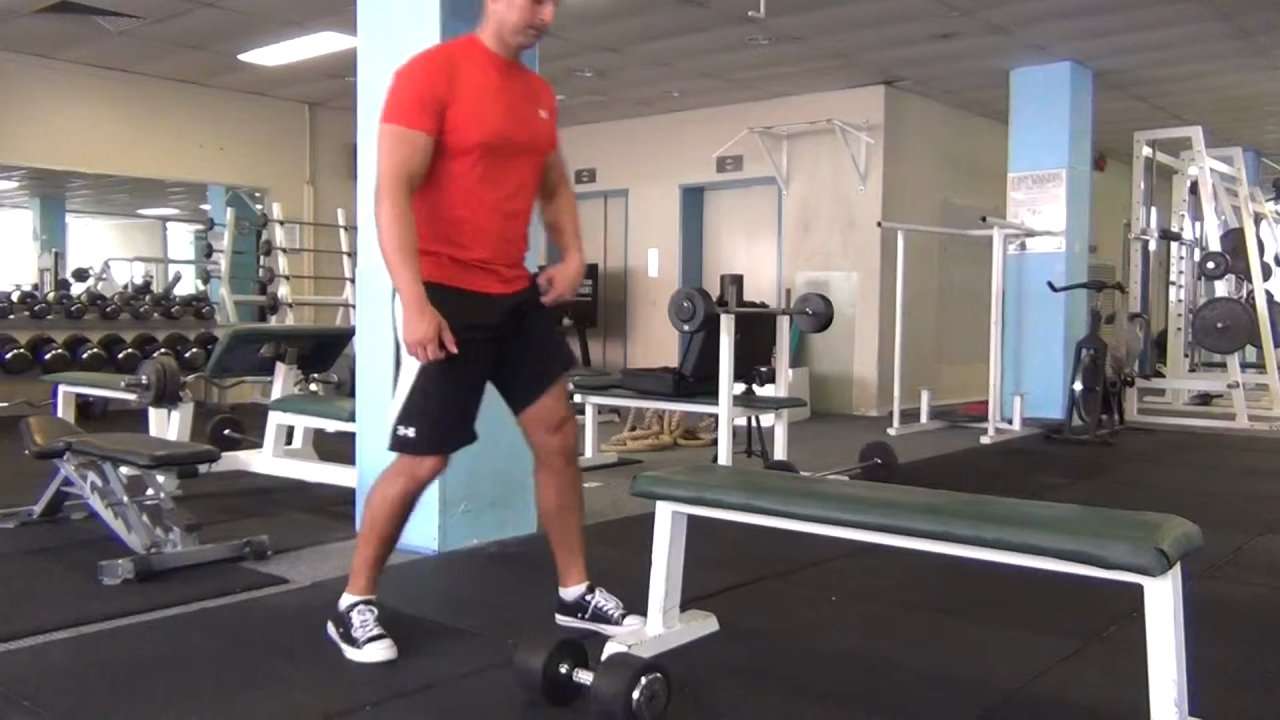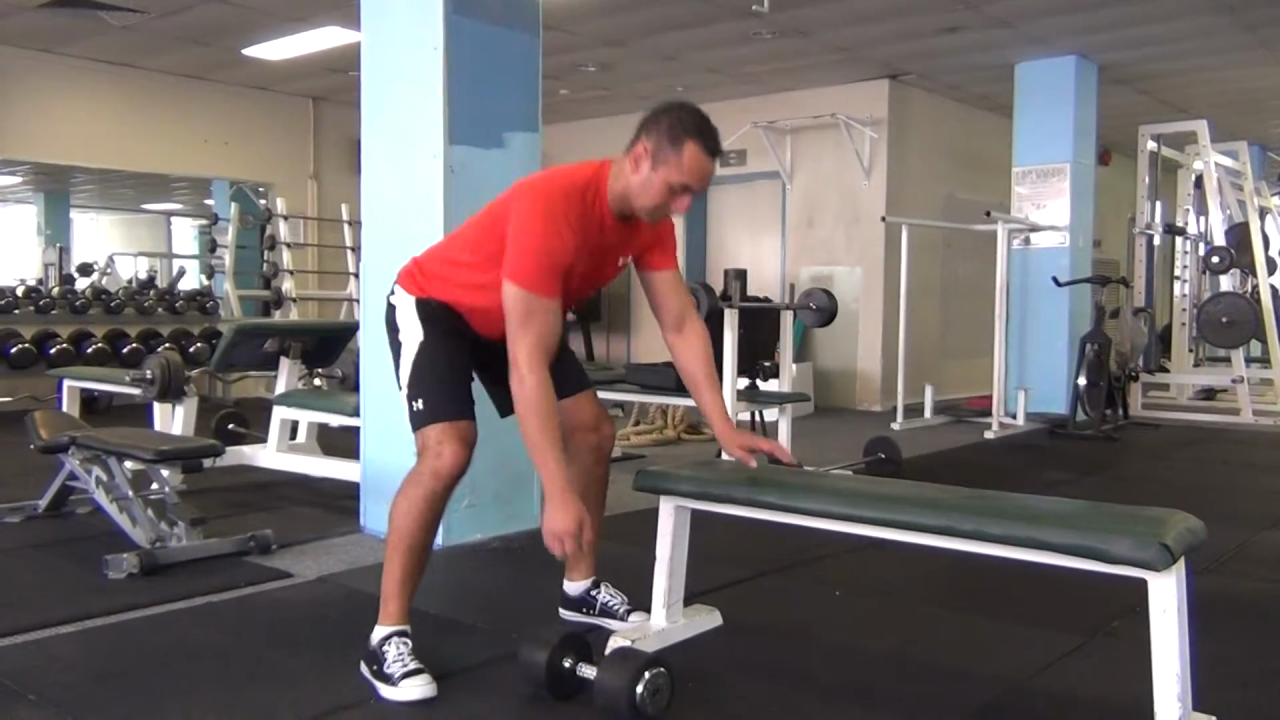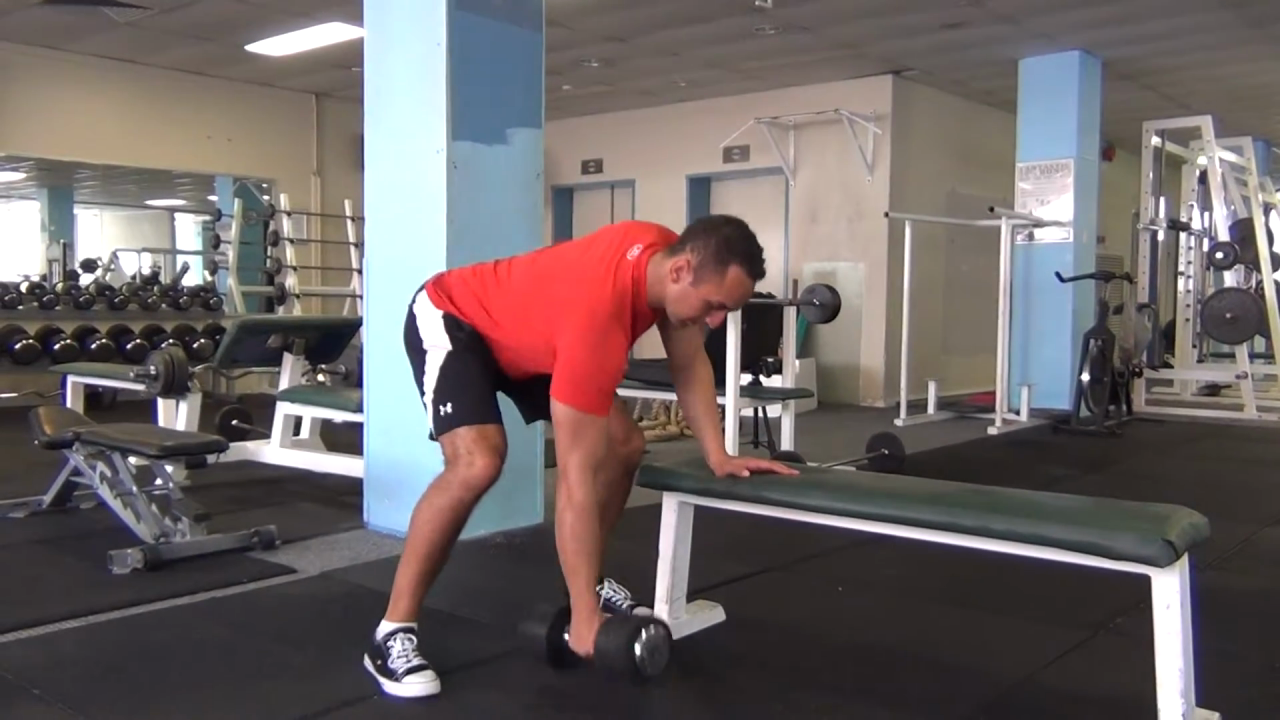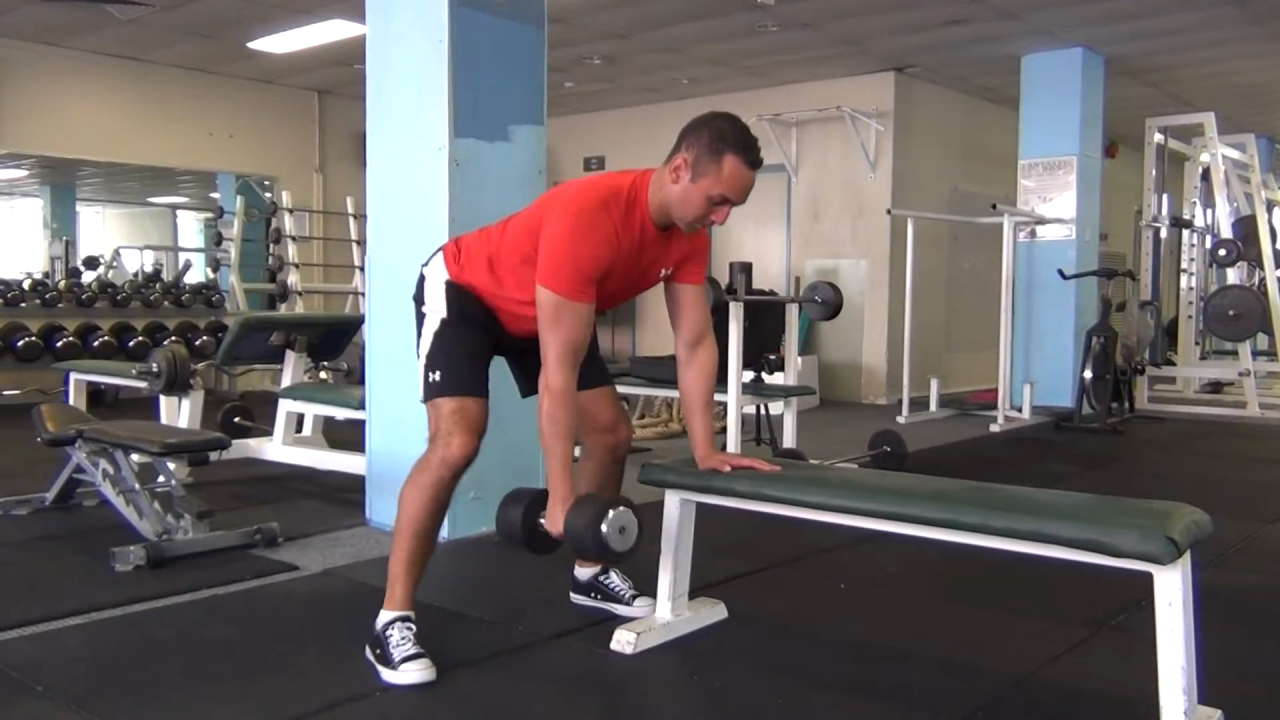
dt=0.7s
person 1, frame 1
left shoulder: (537, 93)
right shoulder: (430, 73)
left elbow: (554, 183)
right elbow: (393, 195)
left wrist: (572, 252)
right wrist: (415, 300)
left hip: (515, 293)
right hip: (441, 296)
left knee: (559, 437)
right knee: (421, 460)
left ankle: (575, 592)
right ankle: (354, 603)
person 1, frame 2
left shoulder: (647, 214)
right shoulder: (552, 207)
left elbow: (682, 325)
right elbow: (527, 365)
left wrist: (725, 429)
right wrist: (558, 499)
left hip: (510, 317)
right hip: (433, 304)
left knee: (594, 431)
right knee: (447, 453)
left ankle: (580, 591)
right ankle: (388, 634)
person 1, frame 3
left shoulder: (667, 255)
right shoulder: (596, 318)
left elbow: (690, 364)
right elbow: (577, 480)
left wrist: (718, 456)
right wrist: (584, 617)
left hip: (523, 330)
right hip: (450, 321)
left knee: (624, 445)
right knee: (478, 463)
left ankle: (588, 581)
right ankle: (393, 632)
person 1, frame 4
left shoulder: (689, 232)
right shoulder: (586, 217)
left elbow: (695, 343)
right elbow: (558, 368)
left wrist: (705, 450)
right wrist: (559, 497)
left hip: (547, 310)
right hip: (462, 290)
left knee: (612, 434)
right knee: (456, 443)
left ankle: (590, 575)
right ankle: (393, 619)
